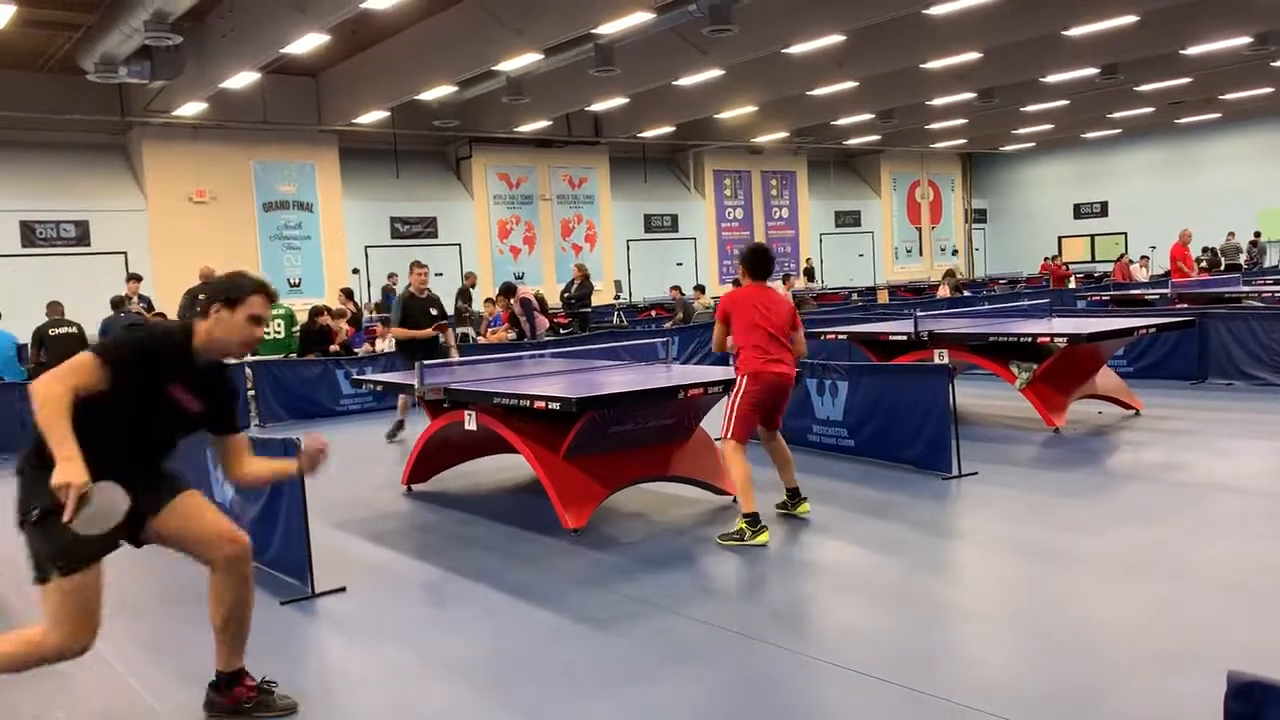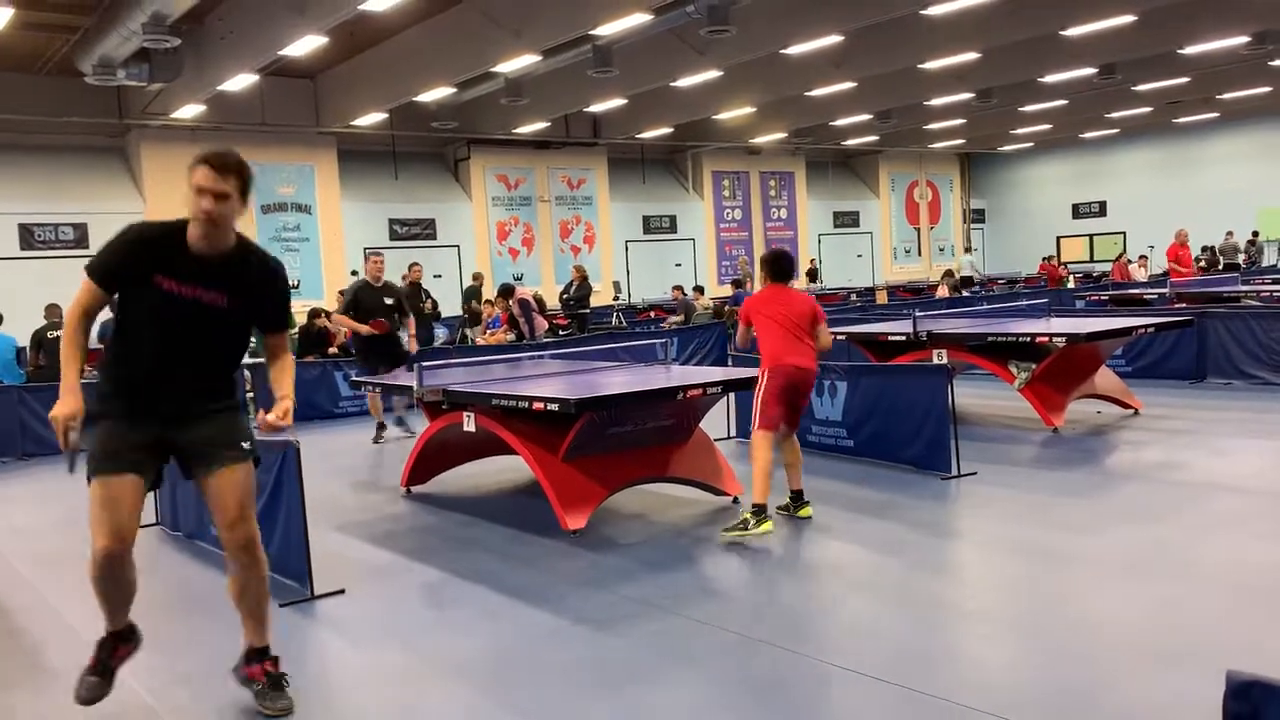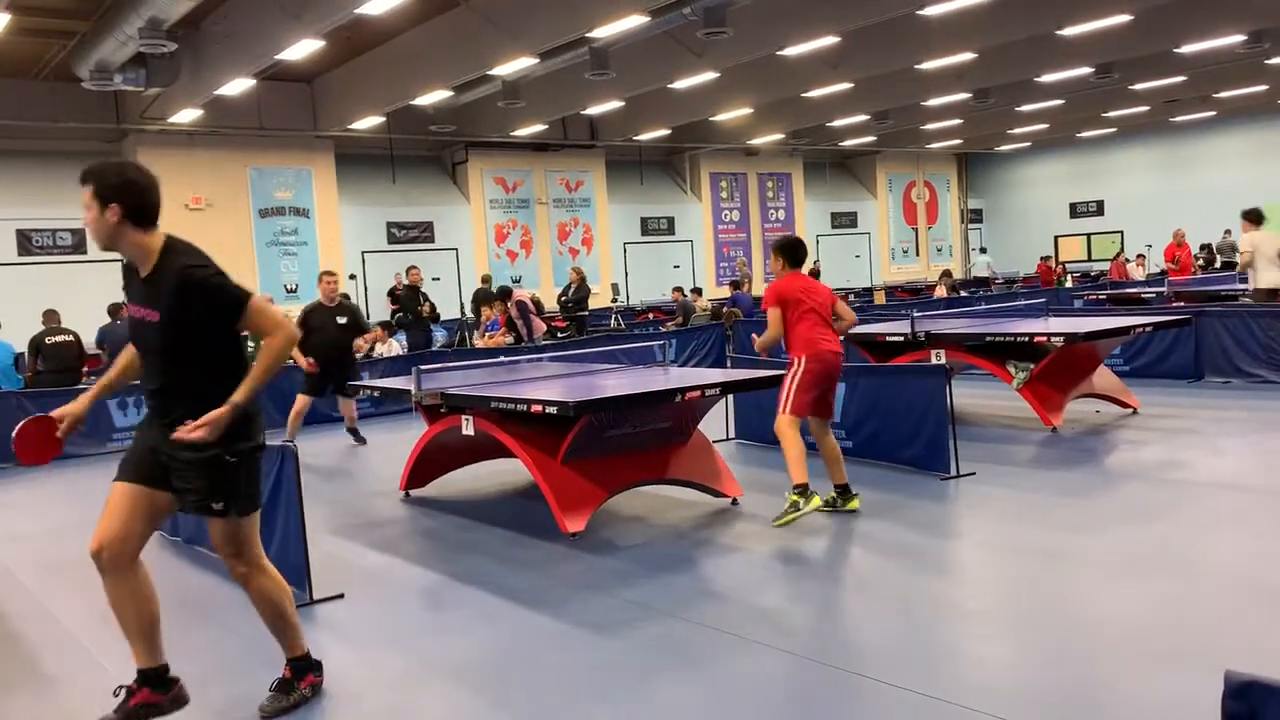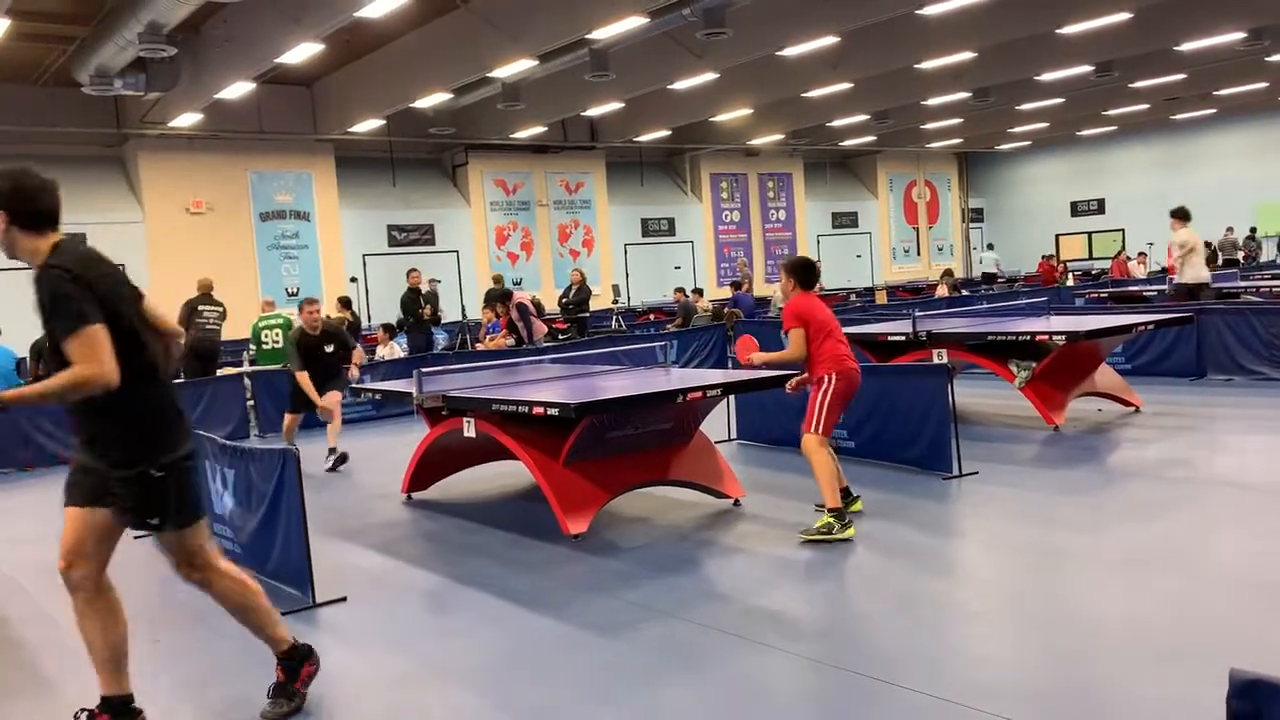
dt=0.3s
person 1, frame 1
left shoulder: (219, 385)
right shoulder: (150, 344)
left elbow: (241, 468)
right elbow: (50, 387)
left wrist: (297, 467)
right wrist: (68, 460)
left hip: (136, 479)
right hip: (66, 487)
left knee: (233, 550)
right knee: (70, 639)
person 1, frame 2
left shoulder: (262, 272)
right shoulder: (141, 244)
left elbow: (279, 348)
right elbow: (79, 313)
left wrist: (283, 398)
right wrist: (70, 392)
left hip: (211, 412)
right hip: (127, 409)
left knee: (241, 534)
right knee: (111, 545)
left ankle: (258, 659)
right ankle: (116, 637)
person 1, frame 3
left shoulder: (191, 276)
right shoulder: (135, 271)
left elbow: (282, 333)
left wrist: (229, 409)
right wrist: (88, 400)
left hip: (219, 439)
right hip: (161, 433)
left knee: (243, 563)
right knee: (109, 550)
left ankle: (303, 668)
person 1, frame 4
left shoulder: (56, 279)
right shoulder: (84, 264)
left elbow: (101, 375)
right elbow: (169, 332)
left hip: (146, 452)
right hip: (105, 448)
left knee: (199, 566)
right knee: (77, 569)
left ankle: (295, 658)
person 2, frame 1
left shoulder: (730, 300)
right shoulder: (785, 303)
left elbow: (718, 346)
right elbow: (801, 350)
left hip: (754, 377)
right hip: (784, 376)
left knee: (732, 448)
right knee: (769, 433)
left ankle: (752, 524)
right ankle: (795, 498)
person 2, frame 2
left shoulder: (753, 302)
right shoulder: (808, 301)
left elbow: (742, 342)
right elbow: (825, 344)
left hip: (776, 370)
right hip: (807, 371)
left knee: (762, 440)
right knee: (786, 432)
left ankle: (758, 514)
right ankle: (797, 499)
person 2, frame 3
left shoulder: (776, 289)
right shoulder: (821, 288)
left elbow: (775, 334)
right elbow: (850, 320)
left wrist: (760, 344)
left hip: (808, 359)
right hip: (833, 357)
left knee: (785, 425)
right knee: (820, 428)
left ankle: (802, 495)
right ankle: (844, 494)
person 2, frame 4
left shoulder: (794, 308)
right shoulder: (819, 306)
left elbow: (798, 353)
left wrist: (763, 357)
right wrist: (806, 378)
left hip: (834, 376)
right hip: (847, 373)
left knee: (812, 444)
right knee: (817, 438)
left ankle: (837, 519)
right ankle: (845, 496)
